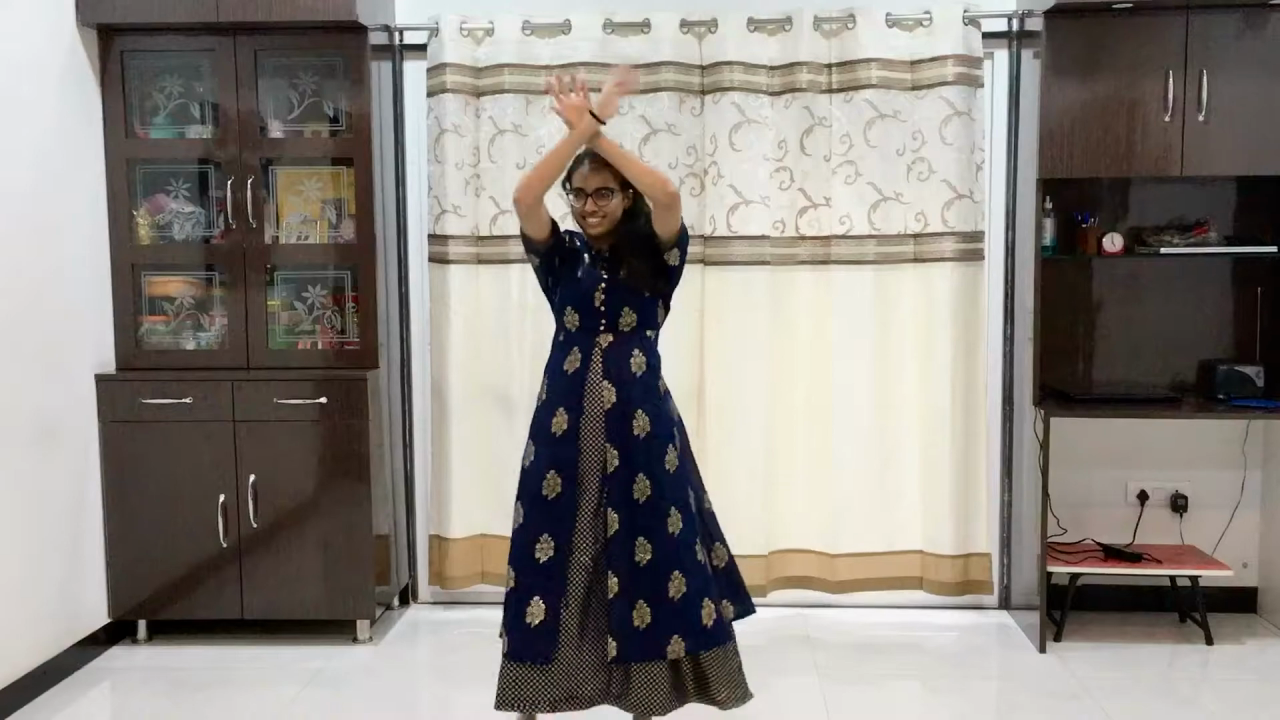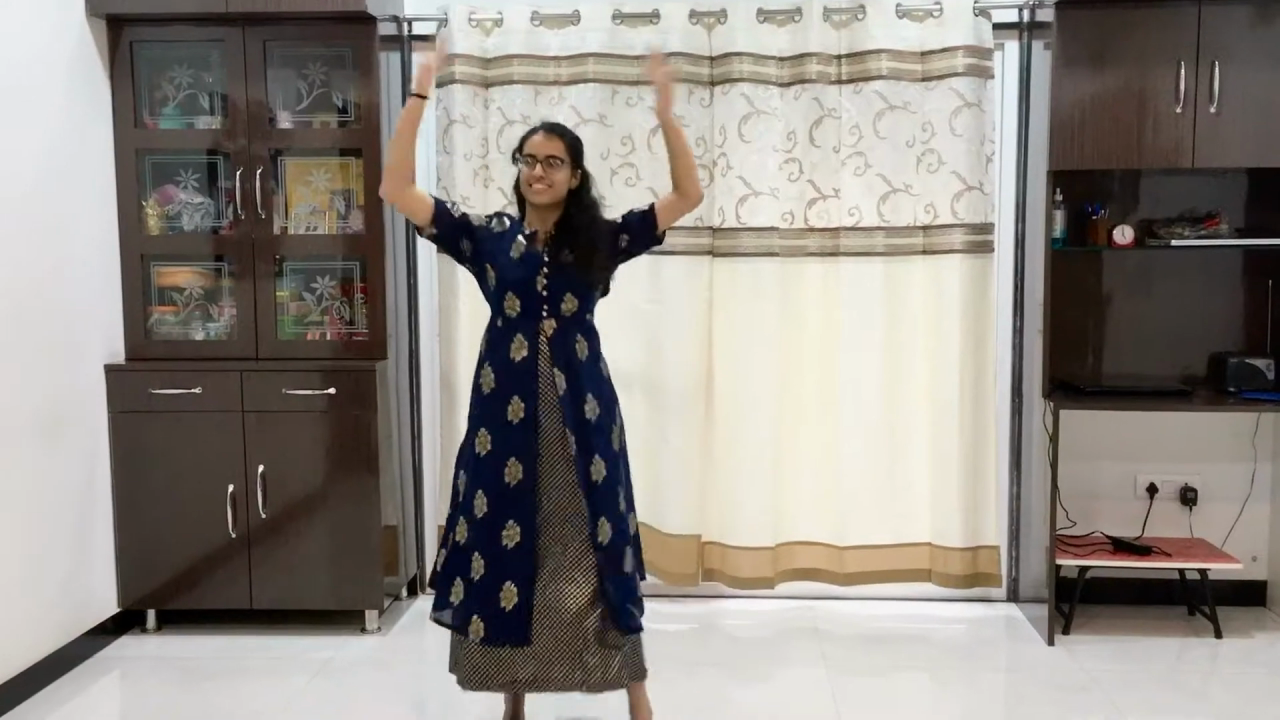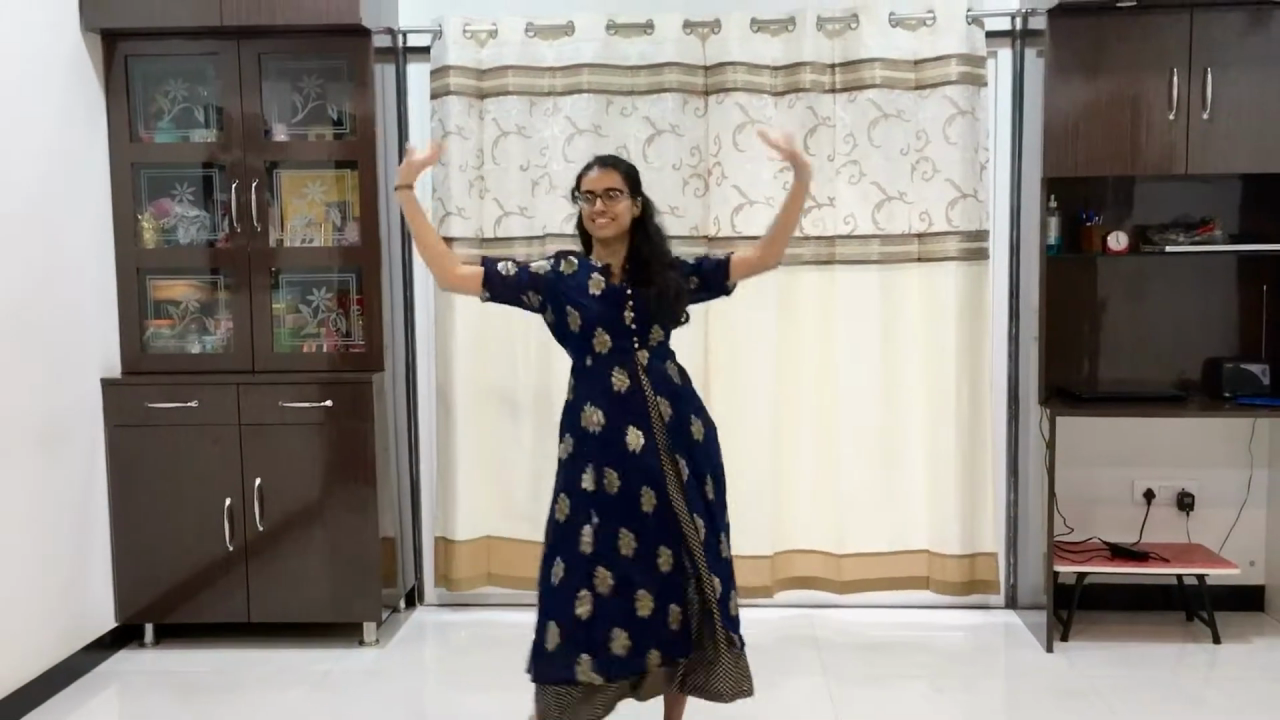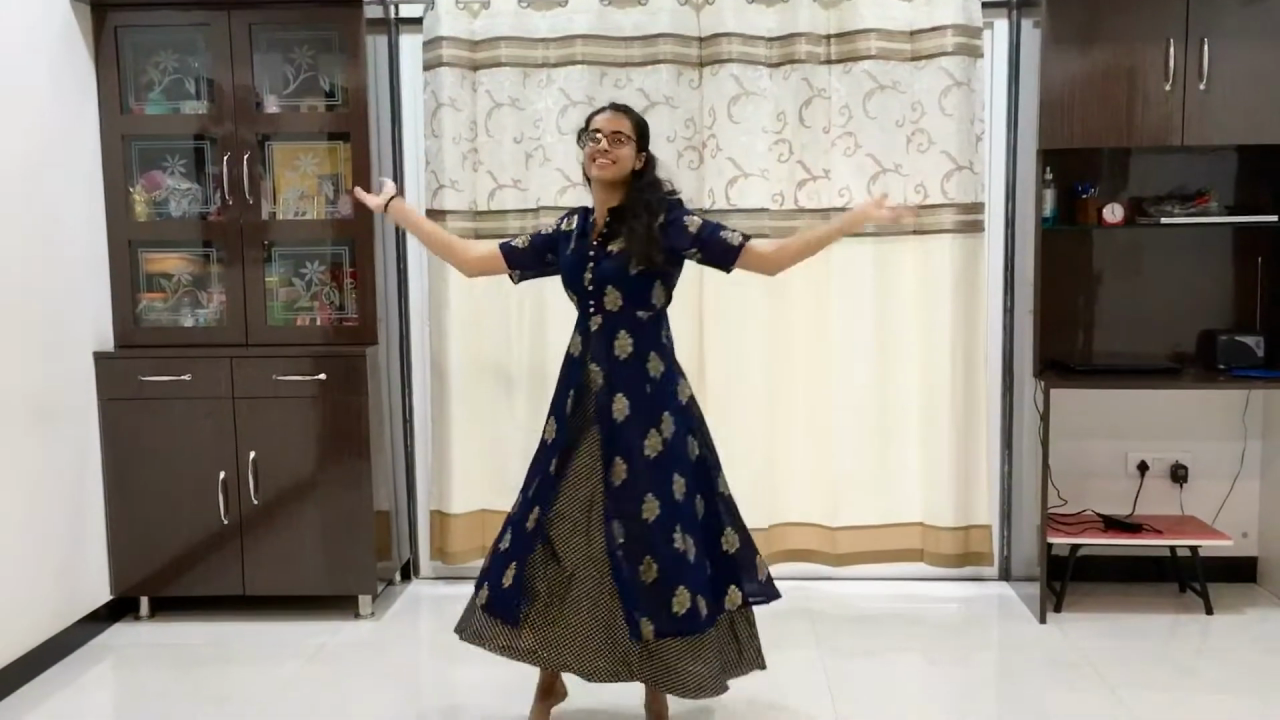
dt=0.7s
person 1, frame 1
left shoulder: (655, 256)
right shoulder: (560, 256)
left elbow: (666, 194)
right elbow: (524, 196)
left wrist: (596, 125)
right wrist: (583, 124)
left hip: (640, 427)
right hip: (564, 429)
left knee: (643, 566)
right knee: (544, 566)
person 1, frame 2
left shoulder: (603, 239)
right shoulder: (486, 237)
left elbow: (688, 196)
right elbow: (396, 189)
left wrist: (665, 114)
right wrist: (418, 96)
left hip: (581, 410)
right hip: (506, 411)
left knee: (596, 546)
right knee: (502, 549)
person 1, frame 3
left shoulder: (665, 271)
right shoulder: (558, 275)
left elbow: (764, 259)
right elbow: (453, 277)
left wrist: (798, 182)
right wrist: (410, 195)
left hip: (679, 433)
right hip: (601, 437)
left knee: (687, 571)
right knee: (601, 577)
person 1, frame 4
left shoulder: (666, 221)
right shoulder: (568, 230)
left elbow: (768, 258)
right elbow: (470, 259)
left wrist: (854, 219)
right wrist: (395, 207)
left hip: (647, 394)
right hip: (581, 396)
left knee: (653, 535)
right knee: (555, 529)
